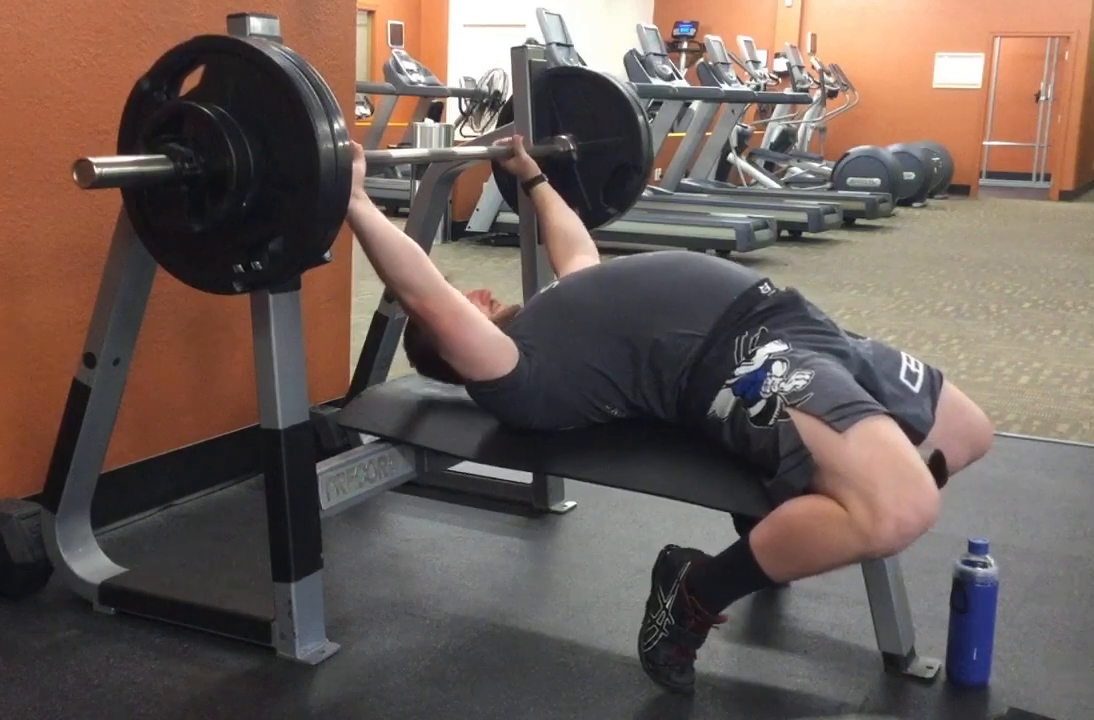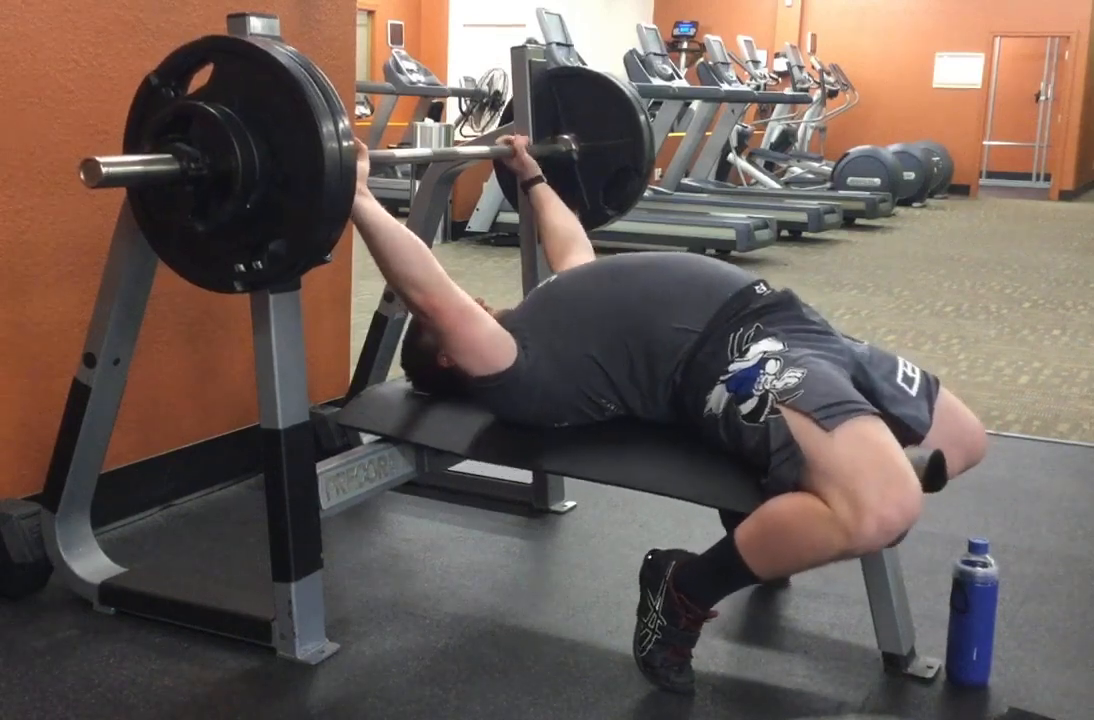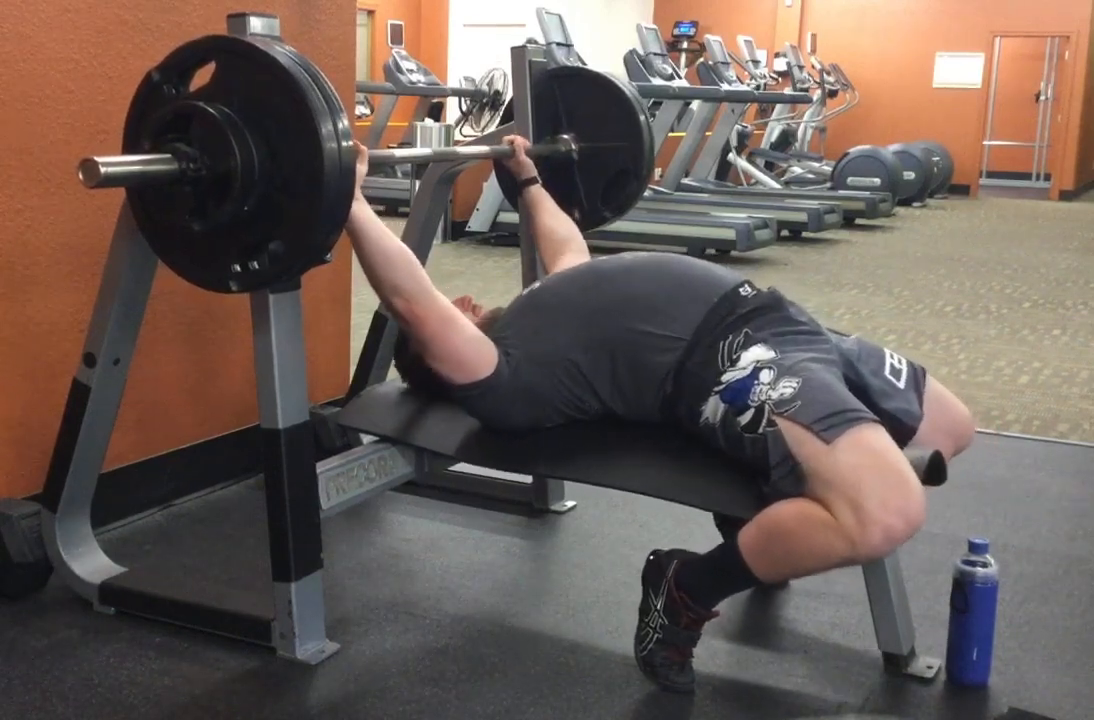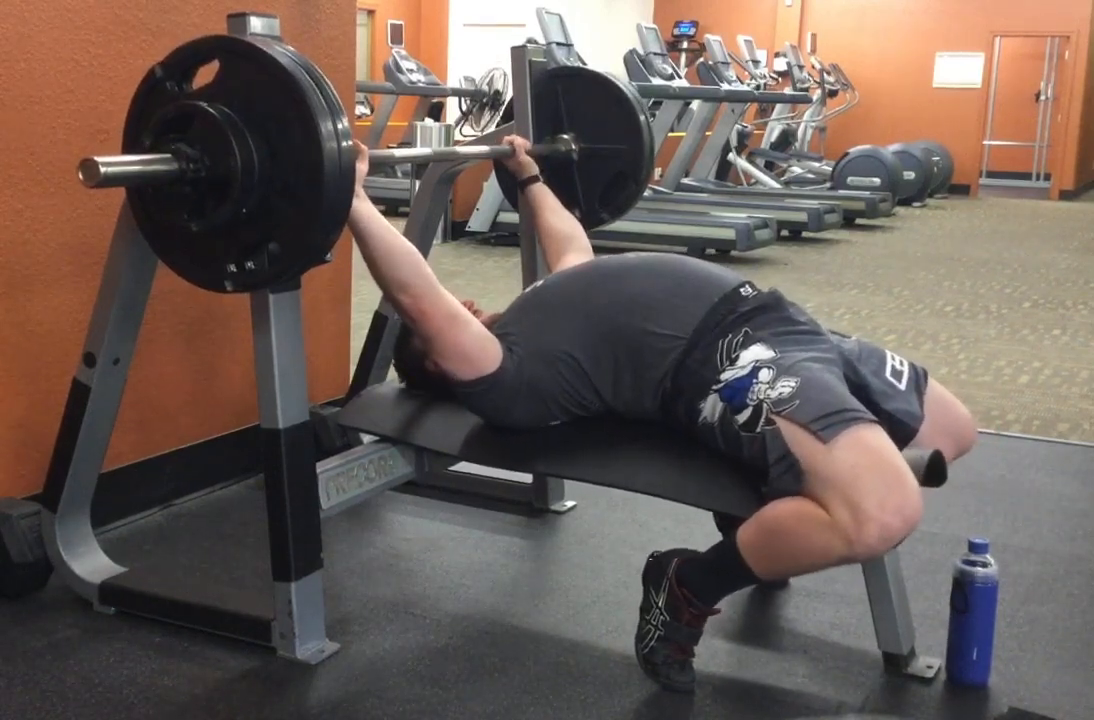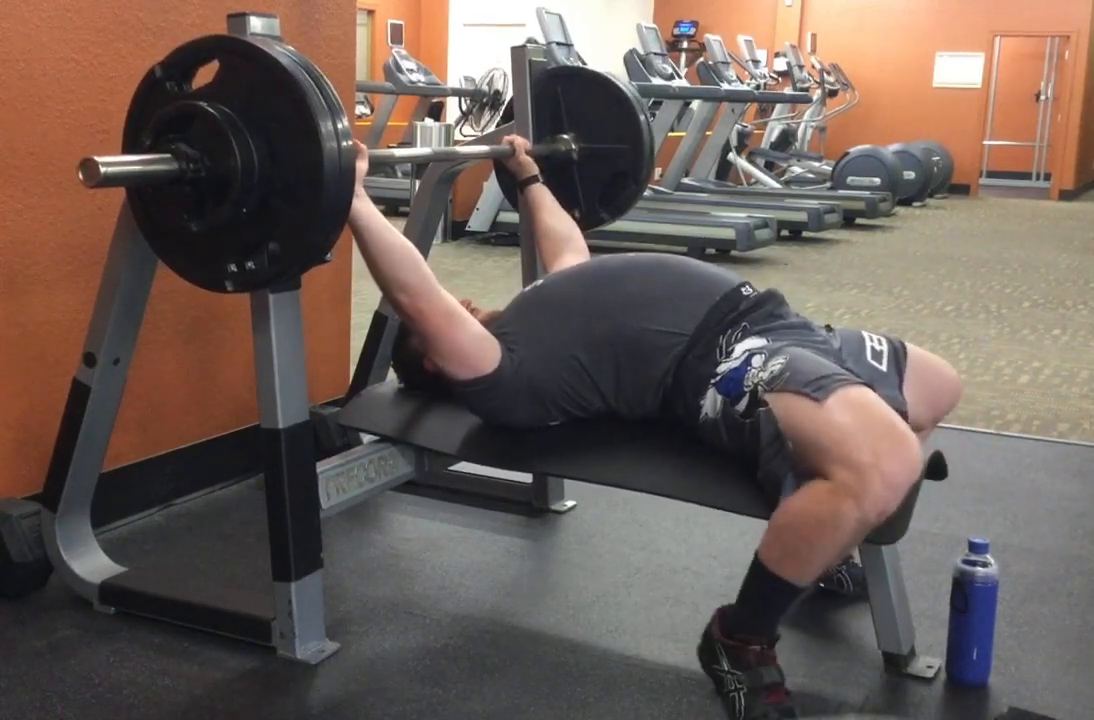
dt=1s
person 1, frame 1
left shoulder: (552, 322)
right shoulder: (517, 381)
left elbow: (577, 249)
right elbow: (426, 298)
left wrist: (532, 178)
right wrist: (355, 200)
left knee: (968, 438)
right knee: (901, 509)
left ankle: (777, 523)
person 1, frame 2
left shoulder: (541, 325)
right shoulder: (515, 376)
left elbow: (573, 248)
right elbow: (431, 295)
left wrist: (530, 177)
right wrist: (357, 195)
left knee: (961, 445)
right knee: (882, 509)
left ankle: (770, 526)
person 1, frame 3
left shoulder: (537, 318)
right shoulder: (498, 381)
left elbow: (570, 250)
right elbow: (413, 303)
left wrist: (527, 178)
right wrist: (350, 201)
left knee: (950, 431)
right knee: (886, 516)
left ankle: (764, 523)
person 1, frame 4
left shoulder: (534, 322)
right shoulder: (502, 378)
left elbow: (573, 250)
right elbow: (418, 300)
left wrist: (527, 175)
left knee: (952, 435)
right knee: (882, 514)
left ankle: (764, 526)
person 1, frame 5
left shoulder: (534, 319)
right shoulder: (495, 376)
left elbow: (569, 249)
right elbow: (416, 298)
left wrist: (527, 176)
right wrist: (353, 197)
left knee: (937, 391)
right knee: (883, 466)
left ankle: (812, 546)
